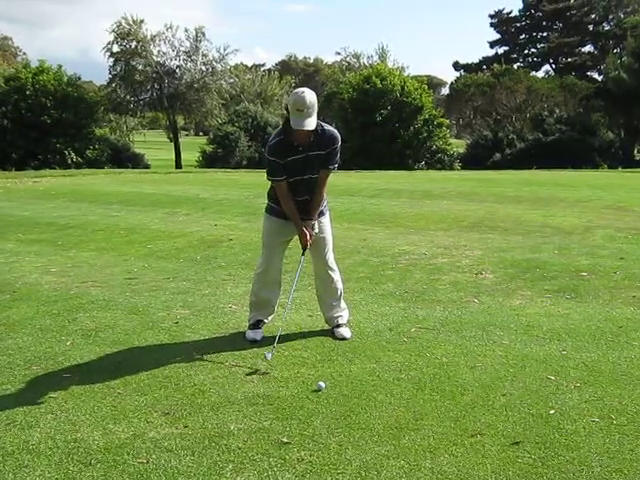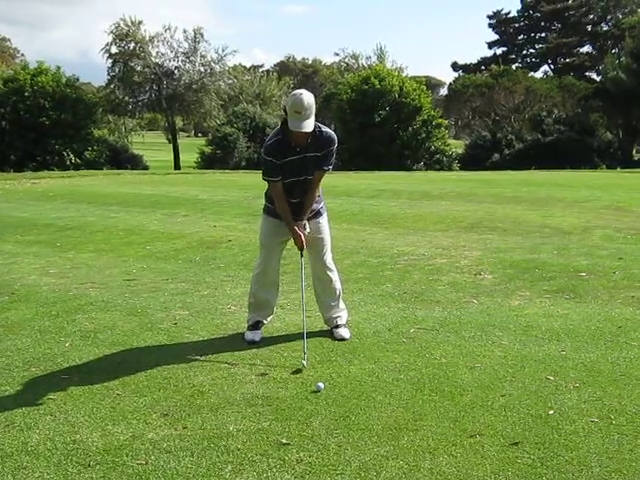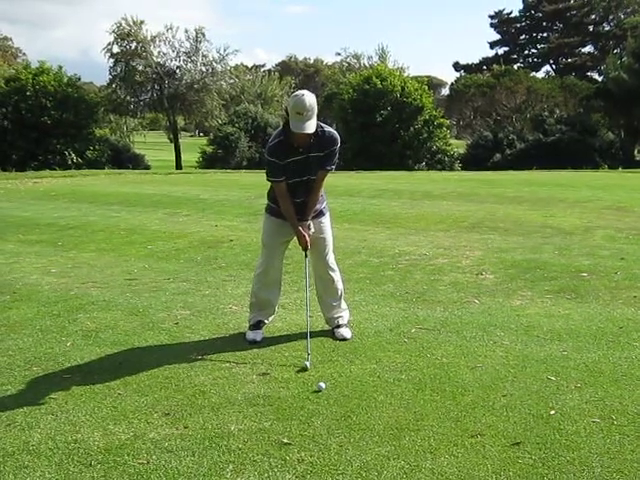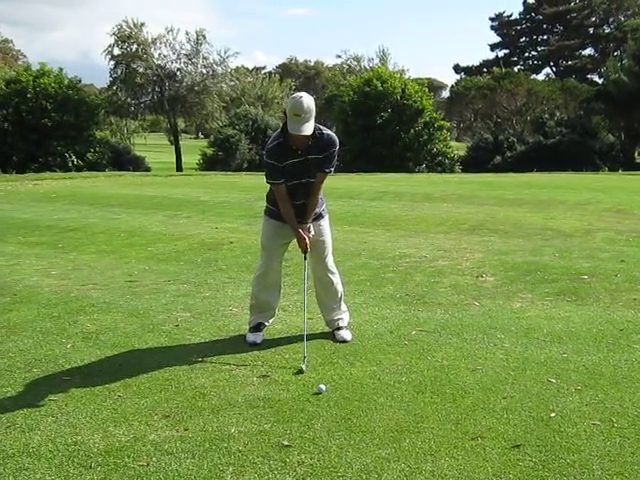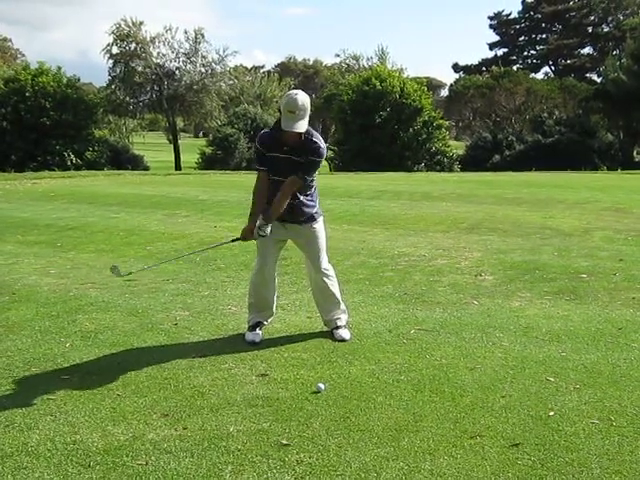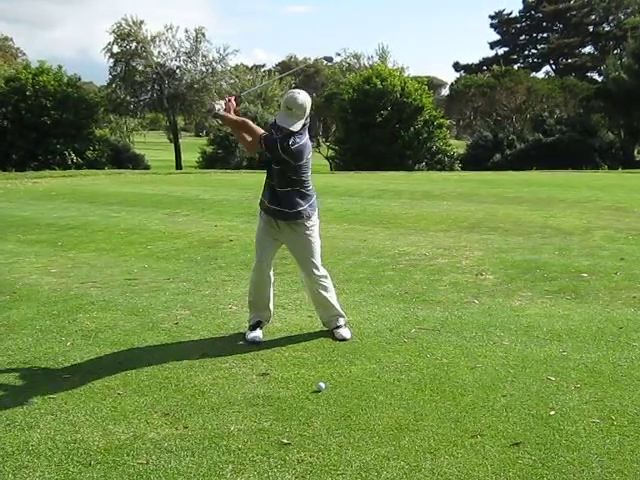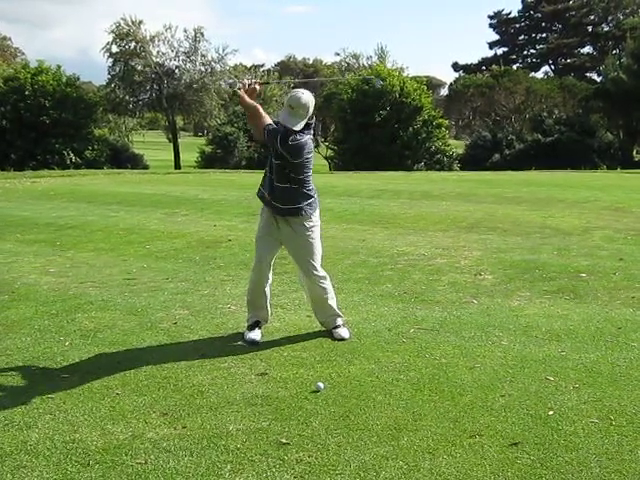
dt=0.4s
person 1, frame 1
left shoulder: (330, 138)
right shoulder: (276, 145)
left elbow: (321, 184)
right elbow: (282, 192)
left wrist: (311, 221)
right wrist: (299, 227)
left hip: (316, 212)
right hip: (280, 213)
left knee: (326, 265)
right knee: (268, 266)
left ankle: (337, 318)
right ankle: (257, 319)
person 1, frame 2
left shoulder: (327, 139)
right shoulder: (273, 146)
left elbow: (315, 184)
right elbow: (277, 192)
left wrist: (303, 221)
right wrist: (292, 228)
left hip: (313, 212)
right hip: (277, 214)
left knee: (324, 265)
right knee: (266, 266)
left ankle: (336, 319)
right ankle: (256, 321)
person 1, frame 3
left shoulder: (330, 139)
right shoulder: (275, 146)
left elbow: (318, 184)
right elbow: (281, 193)
left wrist: (307, 221)
right wrist: (297, 228)
left hip: (316, 212)
right hip: (280, 214)
left knee: (326, 265)
right knee: (268, 266)
left ankle: (338, 318)
right ankle: (258, 320)
person 1, frame 4
left shoulder: (328, 141)
right shoulder: (274, 149)
left elbow: (317, 186)
right elbow: (281, 195)
left wrist: (307, 224)
right wrist: (296, 230)
left hip: (315, 215)
right hip: (279, 216)
left knee: (325, 268)
right knee: (268, 268)
left ankle: (338, 321)
right ankle: (258, 322)
person 1, frame 5
left shoulder: (315, 146)
right shoulder: (265, 139)
left elbow: (288, 189)
right elbow: (261, 183)
left wrist: (267, 224)
right wrist: (253, 220)
left hip: (306, 216)
right hip: (270, 214)
left knee: (320, 269)
right knee: (263, 268)
left ankle: (336, 319)
right ankle: (257, 320)
person 1, frame 6
left shoulder: (293, 145)
right shoulder: (281, 126)
left elbow: (255, 135)
right elbow: (253, 145)
left wrist: (226, 117)
right wrist: (232, 117)
left hip: (299, 218)
right hip: (270, 213)
left knee: (313, 272)
right knee: (261, 267)
left ankle: (335, 320)
right ankle: (258, 320)
person 1, frame 7
left shoulder: (294, 142)
right shoulder: (288, 126)
left elbow: (261, 128)
right elbow: (260, 131)
left wrist: (244, 99)
right wrist: (250, 99)
left hip: (300, 216)
right hip: (272, 211)
left knee: (312, 272)
right knee: (261, 266)
left ankle: (333, 320)
right ankle: (256, 320)
